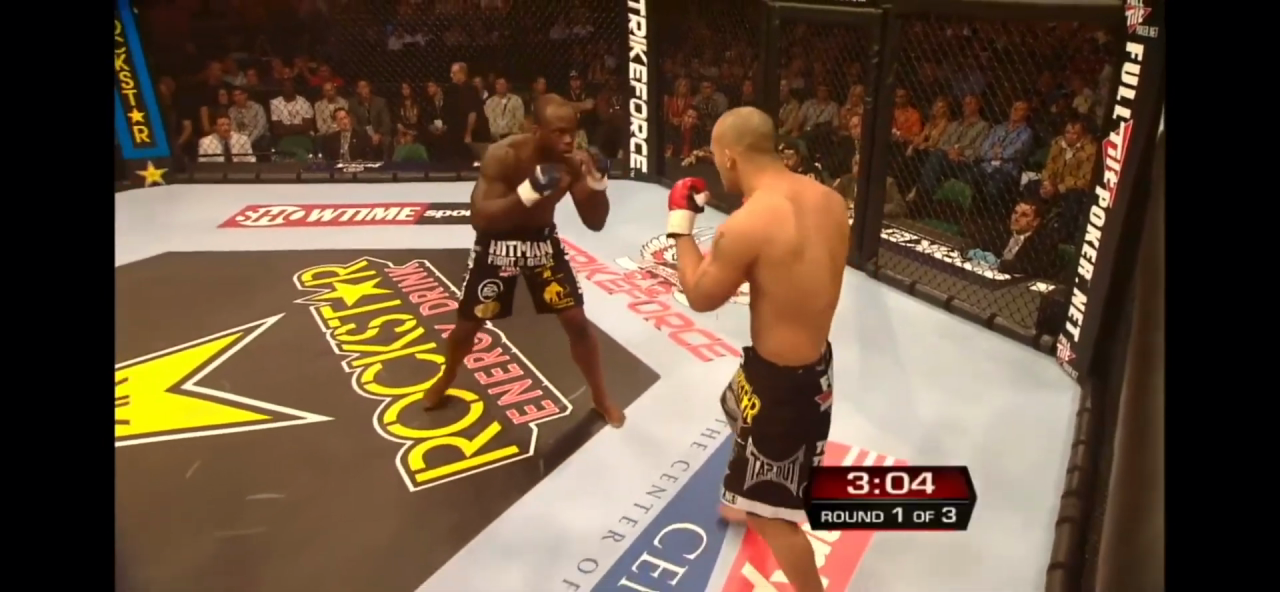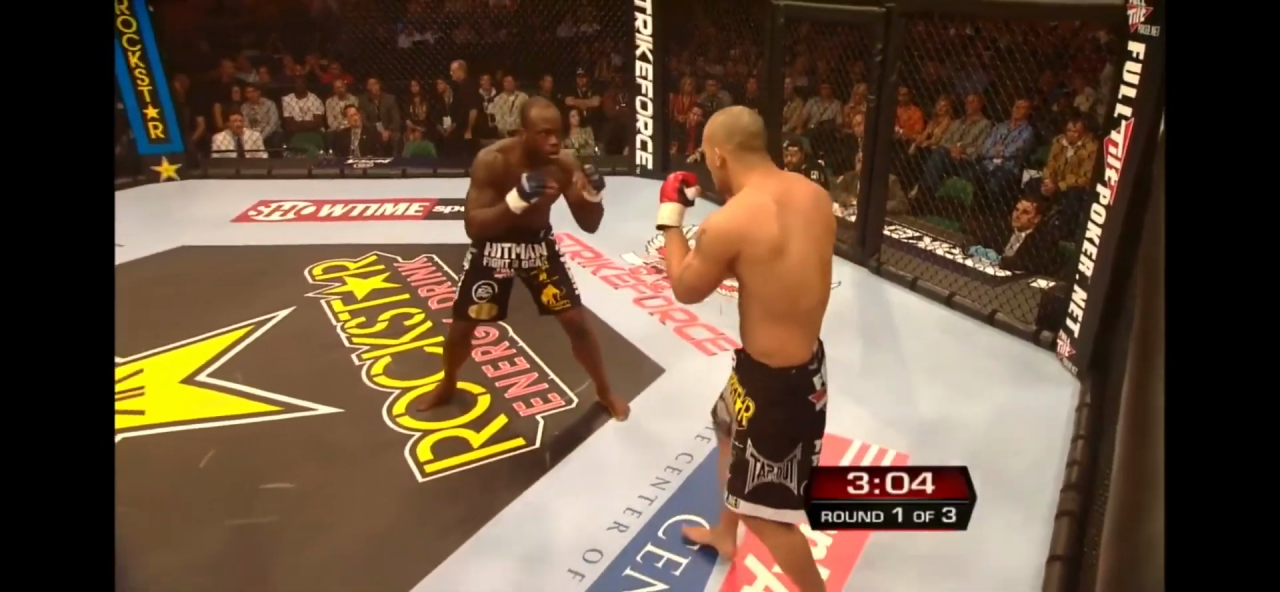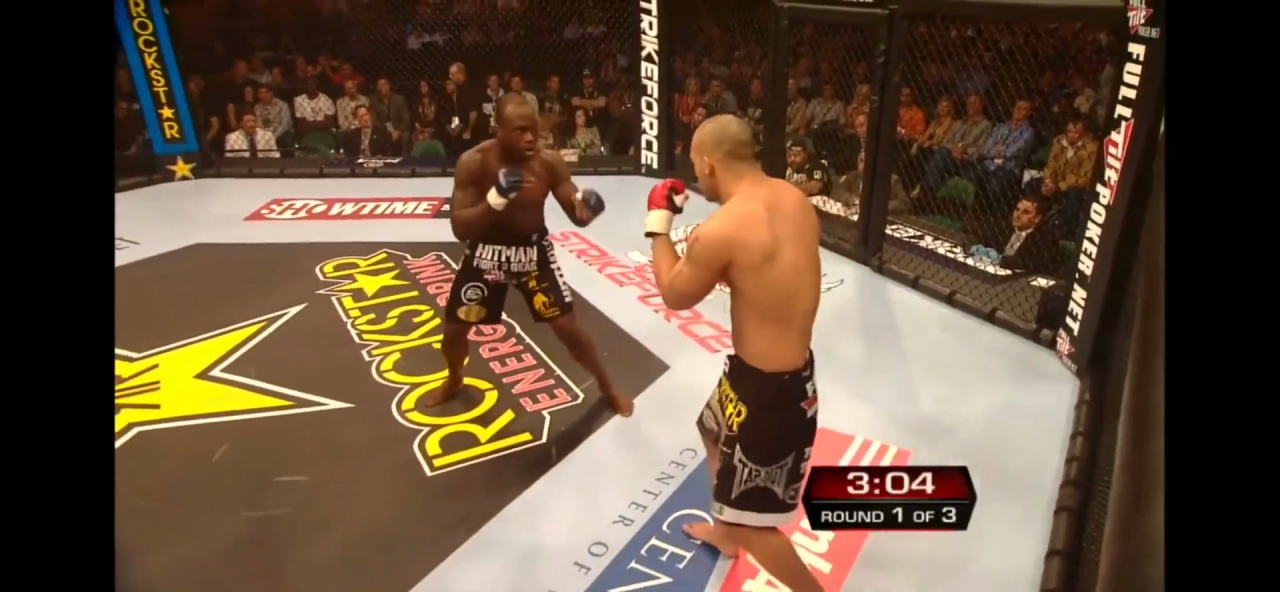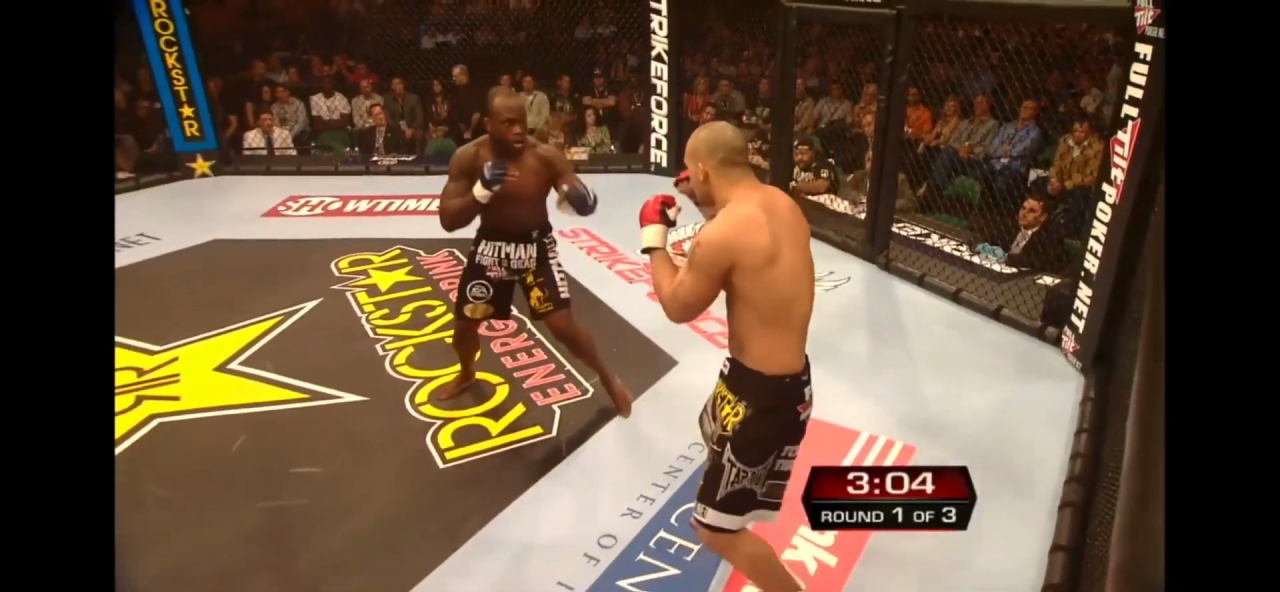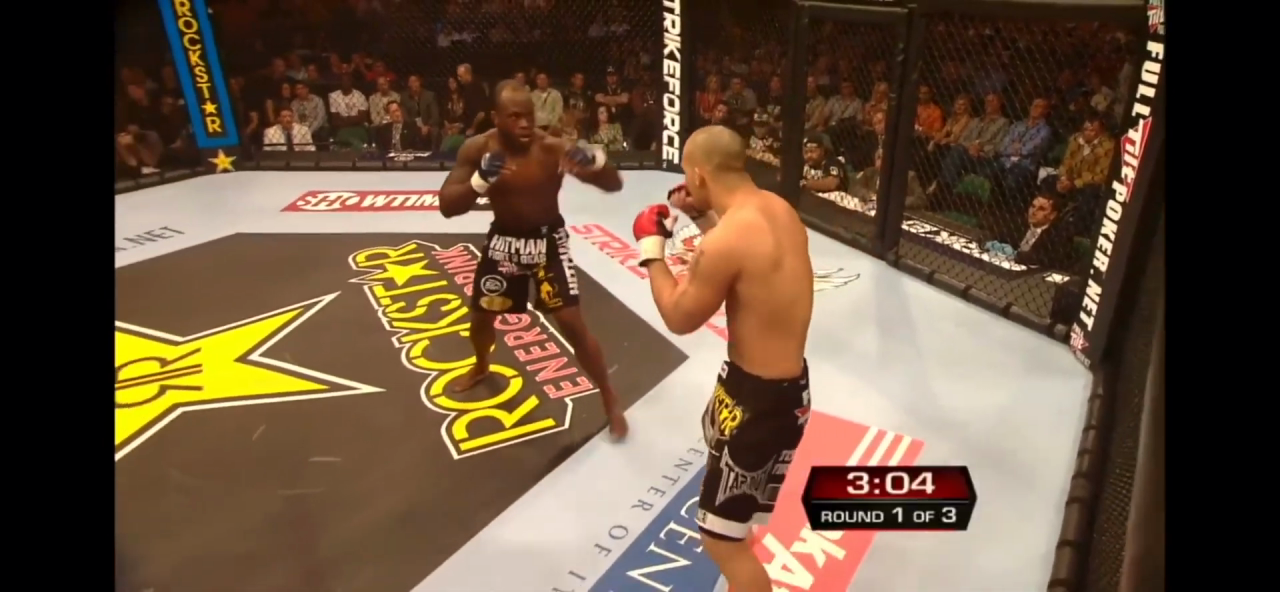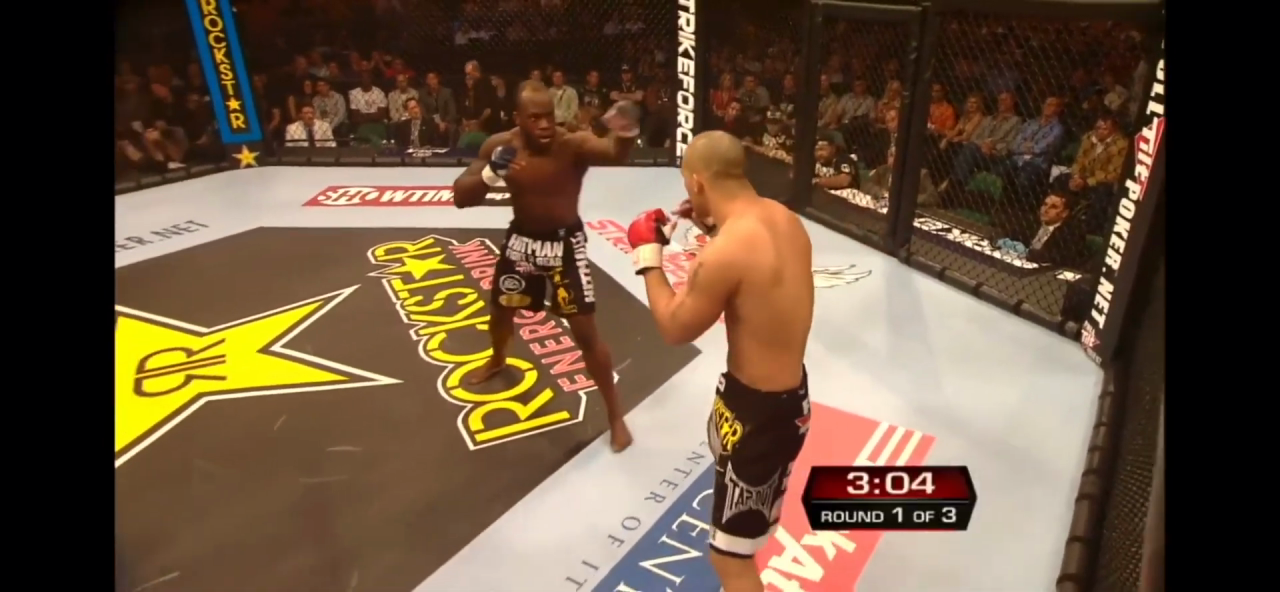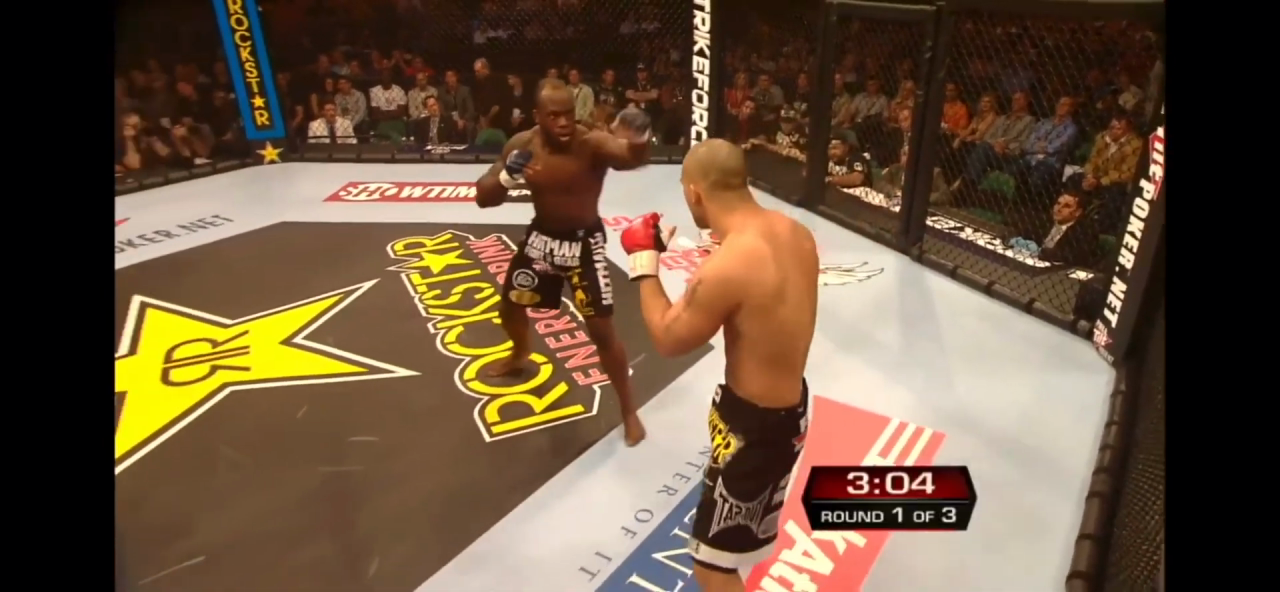
dt=0.1s
person 1, frame 1
left shoulder: (746, 226)
right shoulder: (826, 197)
left elbow: (700, 297)
left wrist: (680, 223)
left hip: (783, 381)
right hip: (812, 363)
left knee: (767, 513)
right knee: (738, 417)
right ankle: (744, 505)
person 1, frame 2
left shoulder: (728, 223)
right shoulder: (813, 195)
left elbow: (685, 288)
left wrist: (670, 215)
left hip: (775, 382)
right hip: (805, 363)
left knee: (767, 516)
right knee: (728, 430)
right ankle: (723, 534)
person 1, frame 3
left shoulder: (721, 230)
right shoulder: (794, 200)
left elbow: (674, 296)
left wrist: (658, 223)
right wrist: (724, 195)
left hip: (766, 389)
right hip: (789, 371)
left knee: (744, 522)
right knee: (715, 434)
right ankle: (721, 529)
person 1, frame 4
left shoulder: (721, 234)
right shoulder: (783, 206)
left elbow: (678, 307)
left wrist: (654, 238)
right wrist: (712, 201)
left hip: (764, 392)
right hip: (785, 375)
left knee: (722, 526)
right knee: (715, 435)
right ankle: (718, 529)
person 1, frame 5
left shoulder: (723, 243)
right shoulder: (780, 210)
left elbow: (679, 318)
left wrist: (651, 249)
right wrist: (708, 215)
left hip: (762, 397)
right hip: (785, 381)
left knee: (724, 539)
right knee: (718, 437)
right ankle: (727, 509)
person 1, frame 6
left shoulder: (724, 254)
right shoulder: (784, 219)
left elbow: (676, 328)
left wrist: (647, 256)
right wrist: (713, 224)
left hip: (761, 409)
right hip: (785, 390)
left knee: (729, 552)
right ankle: (745, 515)
person 1, frame 7
left shoulder: (723, 270)
right shoulder: (795, 231)
left elbow: (670, 340)
left wrist: (643, 265)
right wrist: (734, 235)
left hip: (756, 424)
right hip: (789, 405)
right ankle: (742, 523)
person 2, frame 1
left shoulder: (575, 163)
right shoulder: (502, 156)
left elbow: (595, 223)
right elbow: (483, 221)
left wrist: (599, 183)
right wrist: (531, 189)
left hip: (542, 242)
right hip: (497, 245)
left knee: (576, 322)
right knee: (467, 326)
left ankle: (600, 397)
right ankle: (446, 381)
person 2, frame 2
left shoulder: (565, 165)
right shoulder: (491, 161)
left elbow: (589, 224)
right elbow: (475, 227)
left wrist: (593, 193)
right wrist: (520, 197)
left hip: (538, 245)
right hip: (492, 247)
left knee: (576, 322)
right knee: (461, 328)
left ankle: (605, 392)
right ankle: (448, 383)
person 2, frame 3
left shoulder: (549, 163)
right shoulder: (473, 163)
left elbow: (579, 213)
right elbow: (462, 229)
left wrist: (586, 205)
right wrist: (499, 196)
left hip: (534, 248)
right hip: (487, 248)
left knee: (568, 329)
right knee: (455, 328)
left ankle: (606, 386)
right ankle: (454, 380)
person 2, frame 4
left shoulder: (546, 157)
right shoulder: (468, 157)
left elbow: (580, 198)
right elbow: (448, 220)
left wrist: (582, 199)
right wrist: (484, 188)
left hip: (536, 244)
right hip: (491, 245)
left knee: (563, 328)
right knee: (465, 324)
left ankle: (609, 382)
right ankle: (466, 375)
person 2, frame 5
left shoulder: (554, 148)
right shoulder: (478, 148)
left elbow: (612, 184)
right elbow: (448, 206)
left wrist: (595, 162)
right wrist: (480, 179)
left hip: (547, 239)
right hip: (503, 239)
left knee: (571, 325)
right knee: (482, 314)
left ankle: (610, 402)
right ankle: (480, 367)
person 2, frame 6
left shoulder: (573, 144)
right shoulder: (499, 145)
left elbow: (615, 153)
right elbow: (461, 197)
left wrist: (625, 133)
right wrist: (491, 172)
left hip: (565, 243)
right hip: (522, 238)
left knee: (584, 332)
right knee: (501, 312)
left ankle: (615, 414)
right ankle: (497, 360)
person 2, frame 7
left shoulder: (593, 143)
right shoulder: (521, 144)
left elbow: (635, 159)
right elbow: (482, 198)
left wrist: (638, 136)
right wrist: (508, 175)
left hip: (586, 242)
right hip: (541, 236)
left knee: (601, 330)
right knee: (511, 309)
left ankle: (628, 411)
right ankle: (519, 354)
